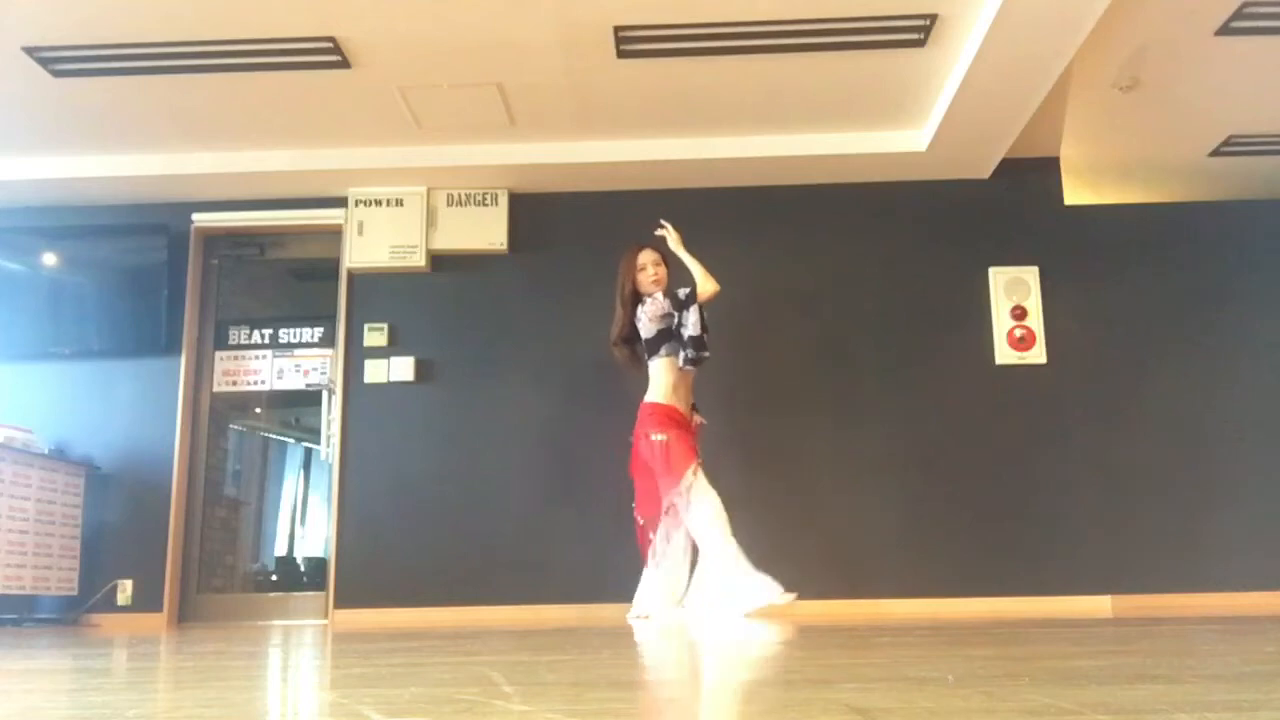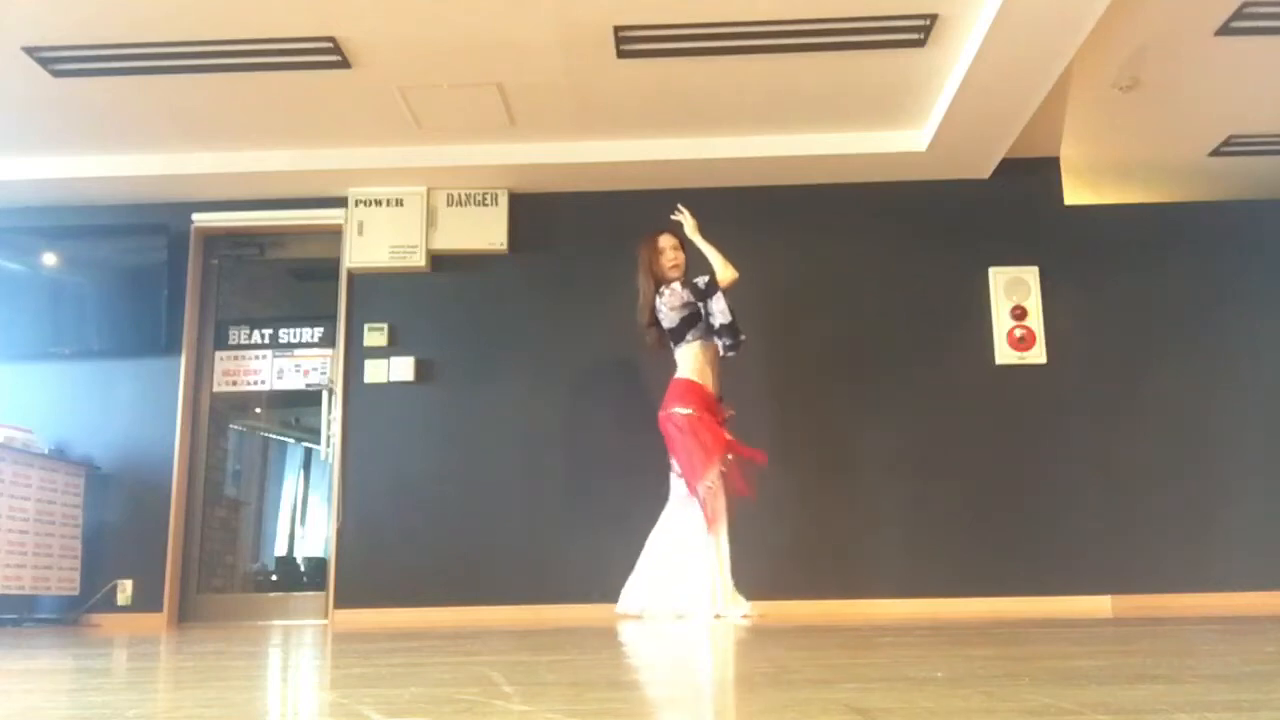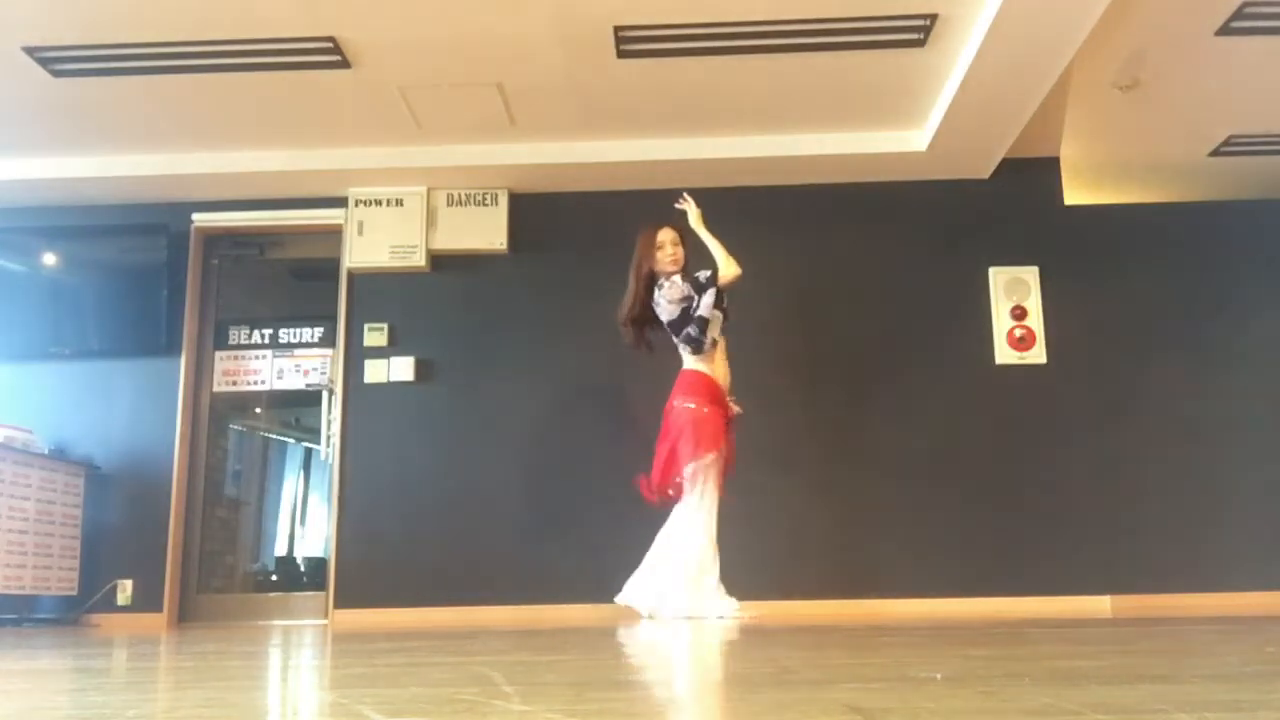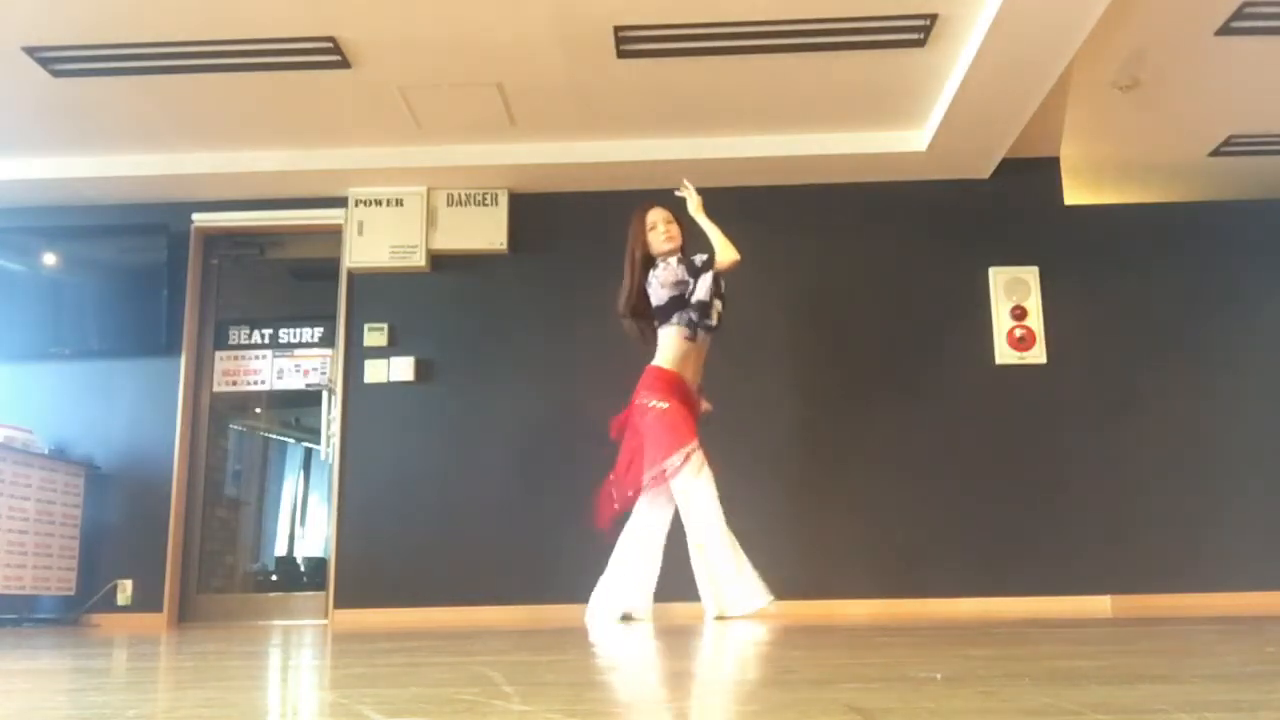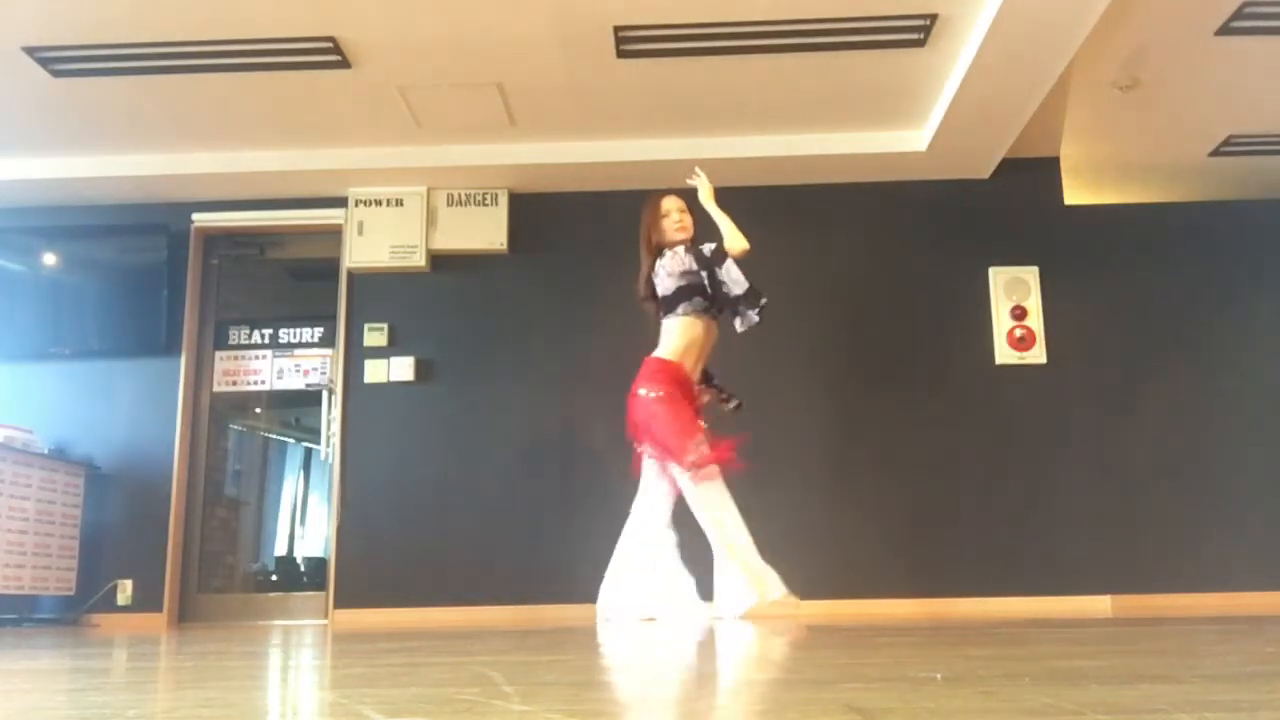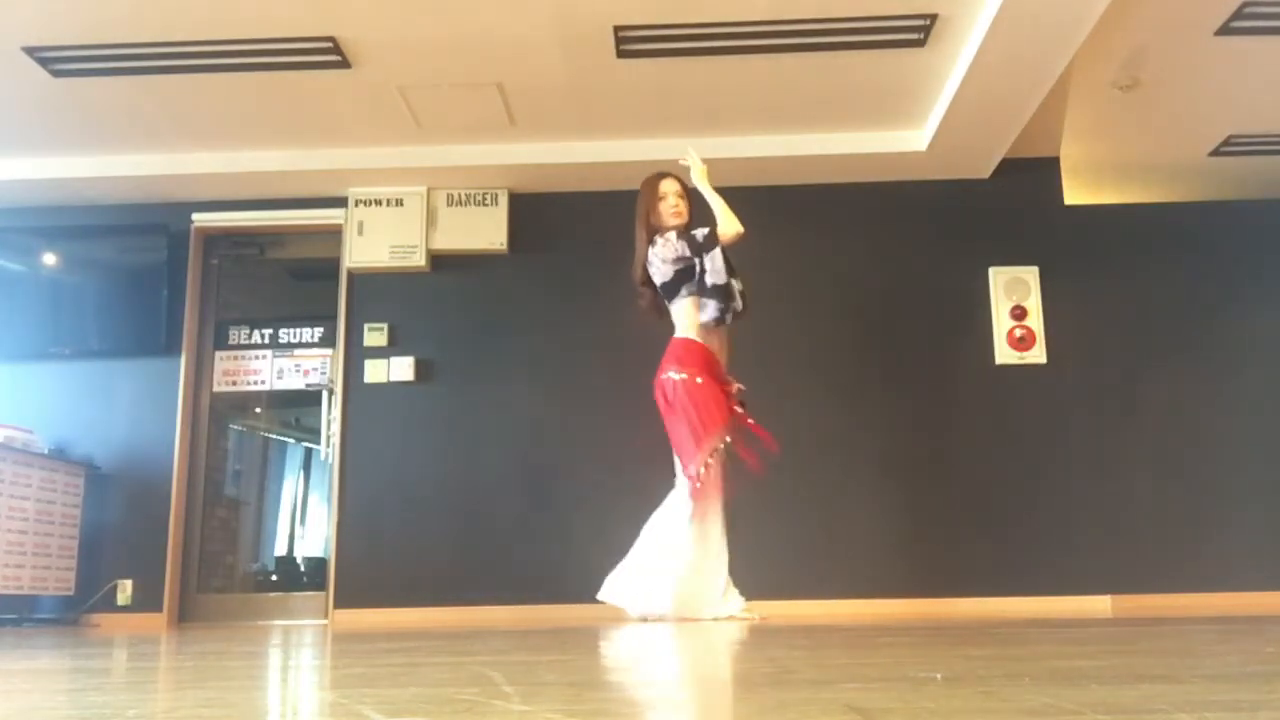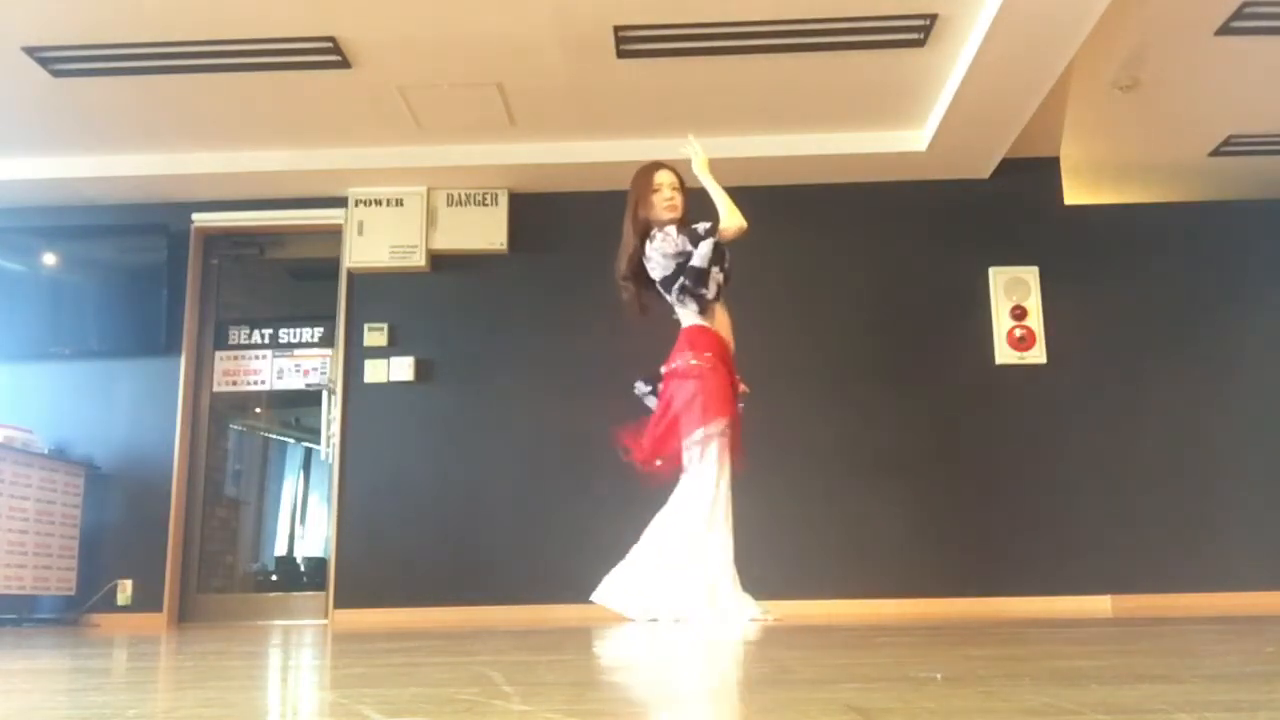
dt=0.7s
person 1, frame 1
left shoulder: (667, 312)
right shoulder: (649, 309)
right elbow: (709, 288)
right wrist: (680, 249)
left hip: (673, 422)
right hip: (661, 422)
left knee: (678, 516)
right knee: (703, 509)
left ankle: (655, 602)
right ankle: (741, 591)
person 1, frame 2
left shoulder: (683, 297)
right shoulder: (670, 293)
right elbow: (729, 275)
right wrist: (697, 235)
left hip: (697, 407)
right hip: (686, 404)
left knee: (685, 502)
right knee: (708, 500)
left ankle: (654, 595)
right ankle: (712, 598)
person 1, frame 3
left shoulder: (683, 291)
right shoulder: (669, 289)
right elbow: (731, 271)
right wrist: (700, 227)
left hip: (708, 401)
right hip: (695, 396)
left knee: (696, 503)
right knee: (699, 502)
left ankle: (659, 593)
right ankle: (696, 598)
person 1, frame 4
left shoulder: (679, 274)
right shoulder: (665, 271)
right elbow: (729, 257)
right wrist: (699, 212)
left hip: (673, 395)
right hip: (661, 393)
left knee: (658, 501)
right knee: (698, 496)
left ankle: (618, 600)
right ankle: (729, 594)
person 1, frame 5
left shoulder: (691, 265)
right shoulder: (674, 260)
right elbow: (738, 246)
right wrist: (711, 201)
left hip: (675, 389)
right hip: (662, 384)
left knee: (655, 500)
right knee: (709, 490)
left ankle: (632, 599)
right ankle: (746, 589)
person 1, frame 6
left shoulder: (686, 251)
right shoulder: (667, 245)
right elbow: (734, 230)
right wrist: (706, 184)
left hip: (702, 375)
right hip: (687, 370)
left knee: (701, 487)
right knee: (699, 484)
person 1, frame 7
left shoulder: (674, 243)
right shoulder: (664, 239)
right elbow: (736, 225)
right wrist: (706, 175)
left hip: (706, 365)
right hip: (701, 360)
left knee: (701, 485)
right knee: (707, 482)
left ankle: (642, 590)
right ankle: (712, 599)
